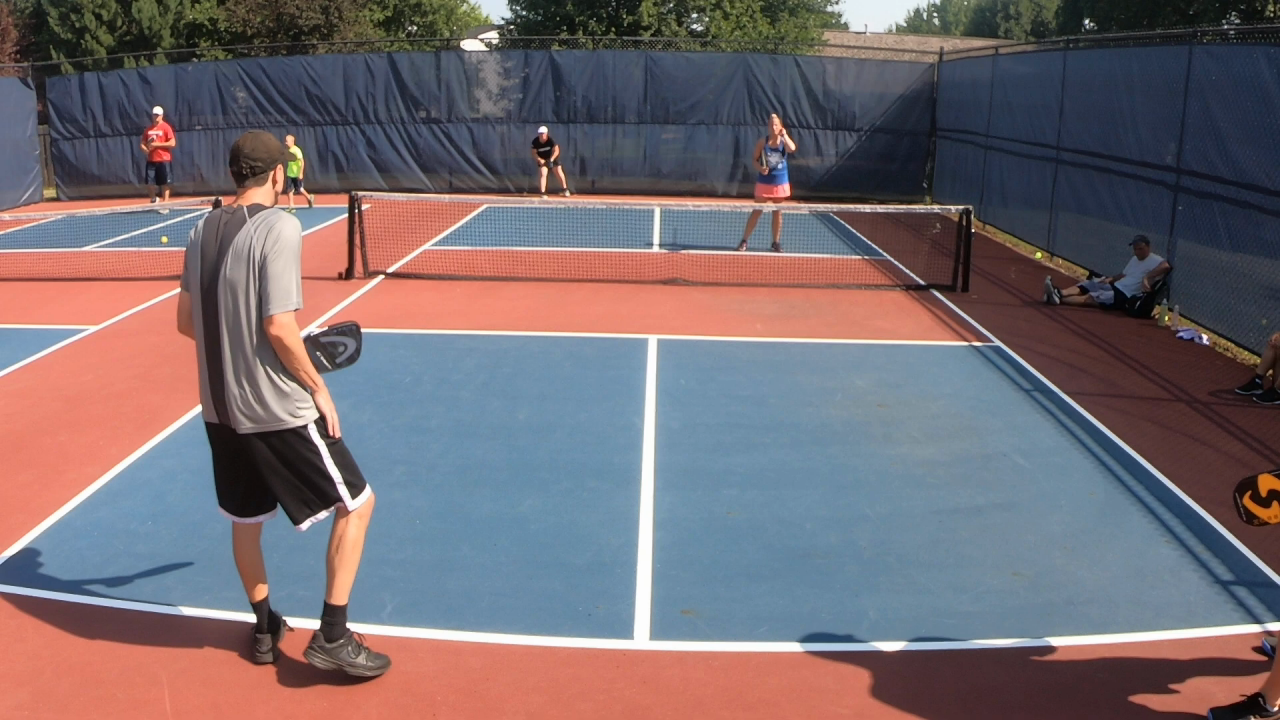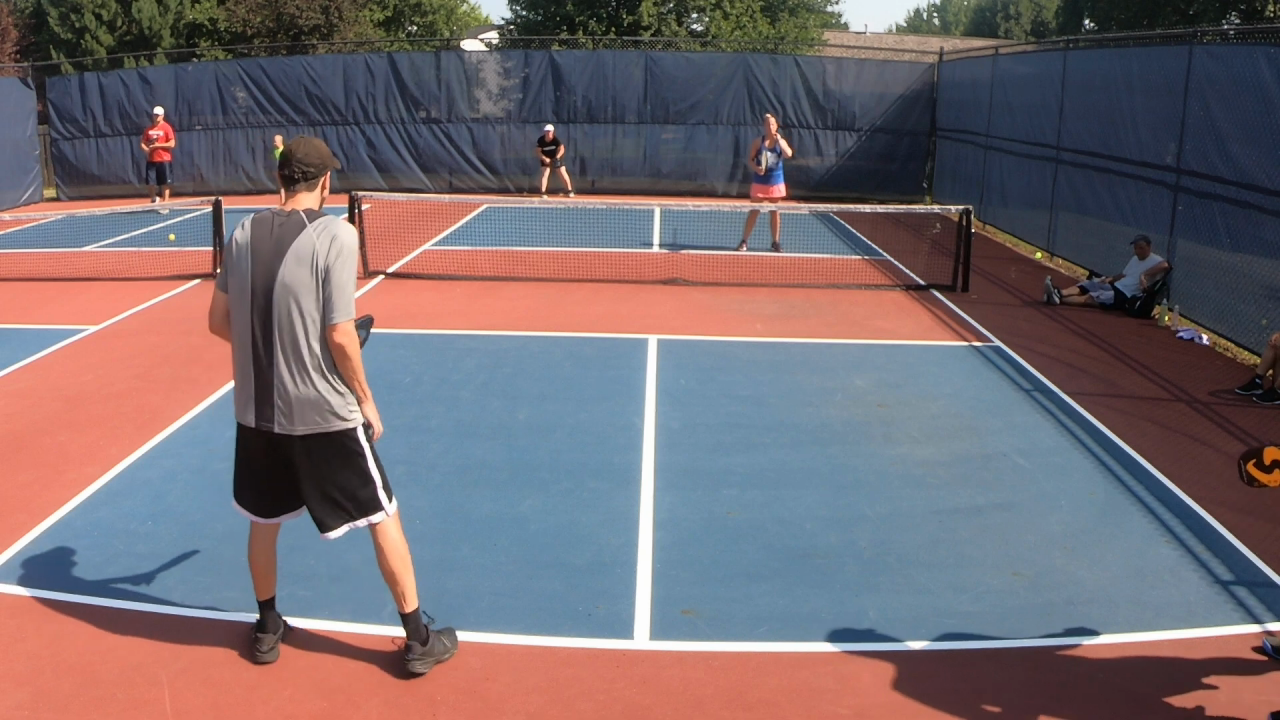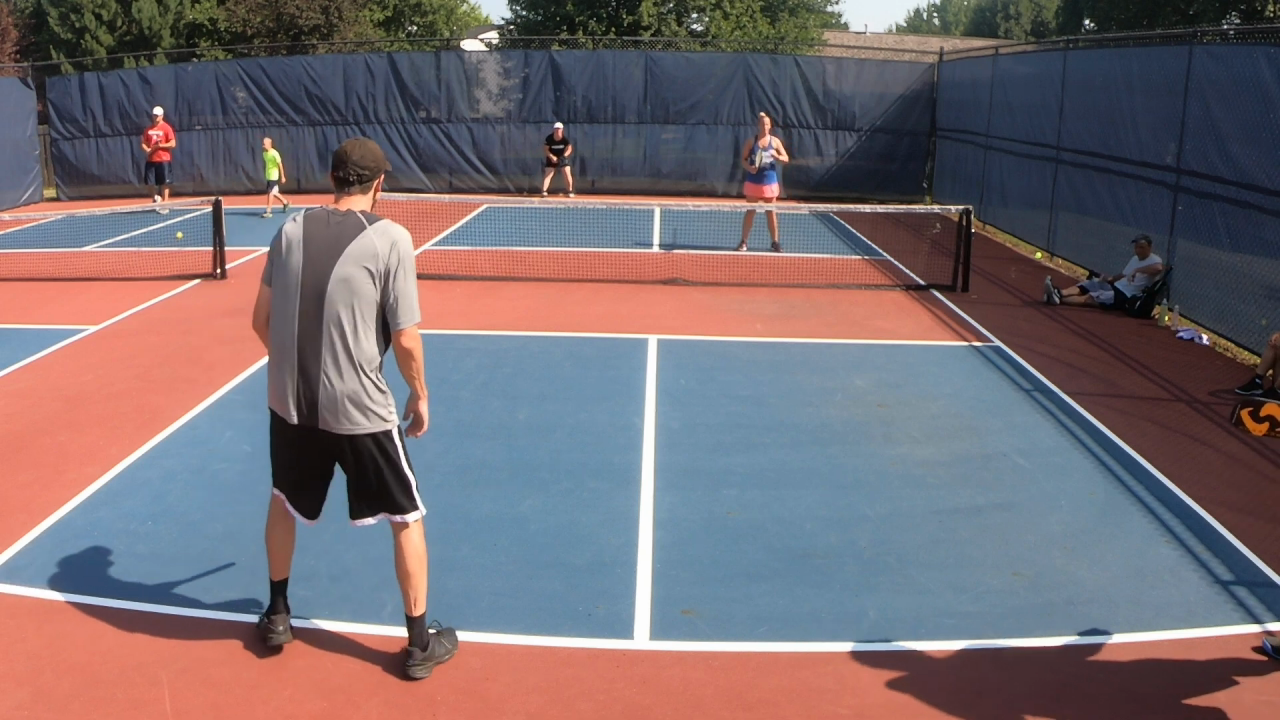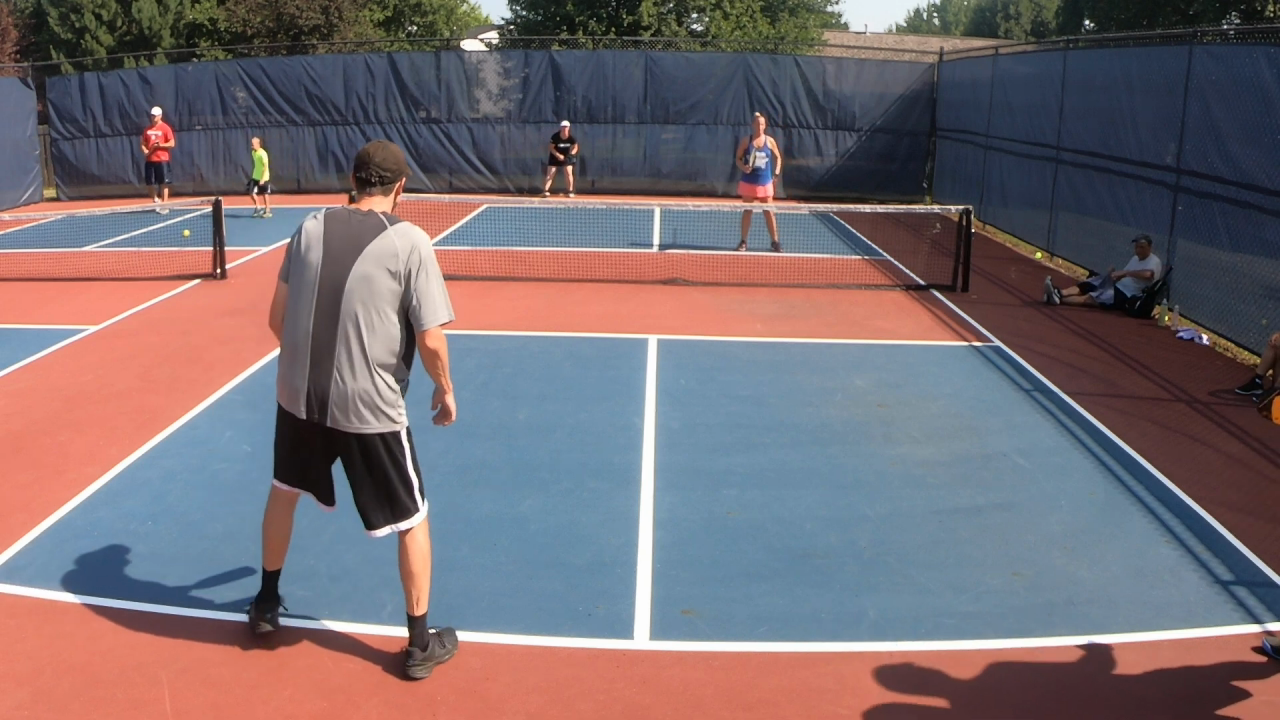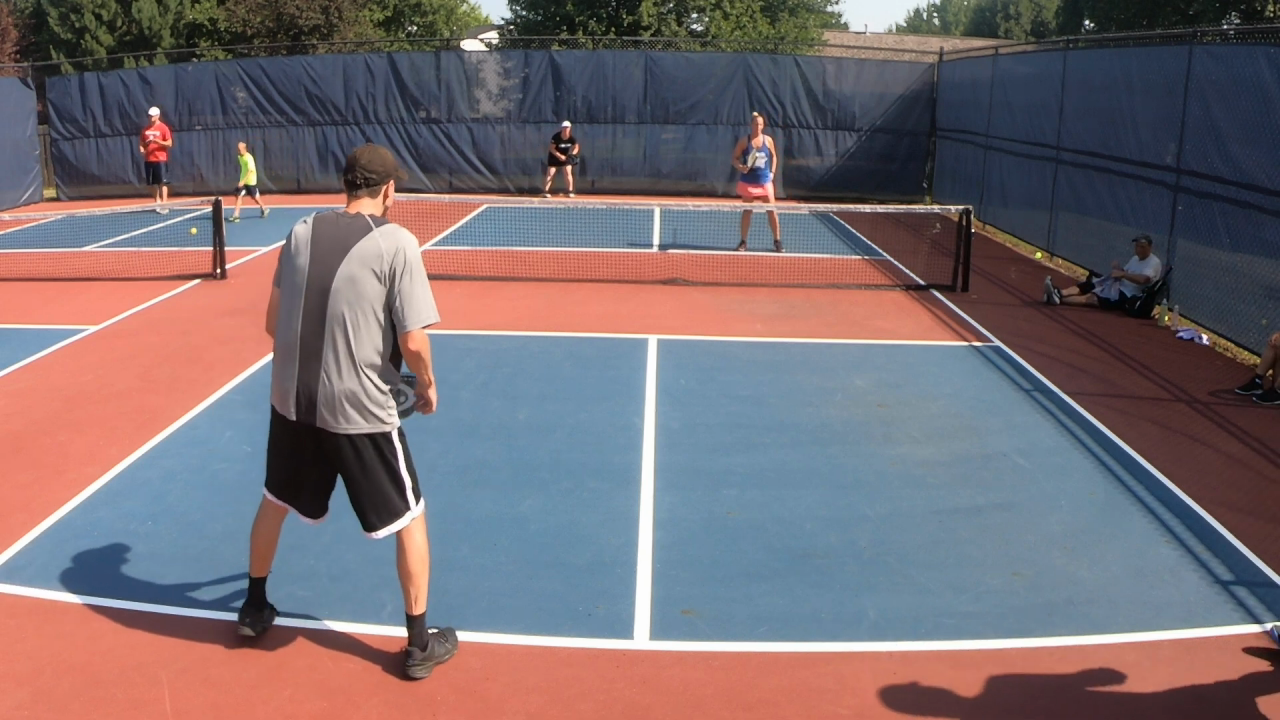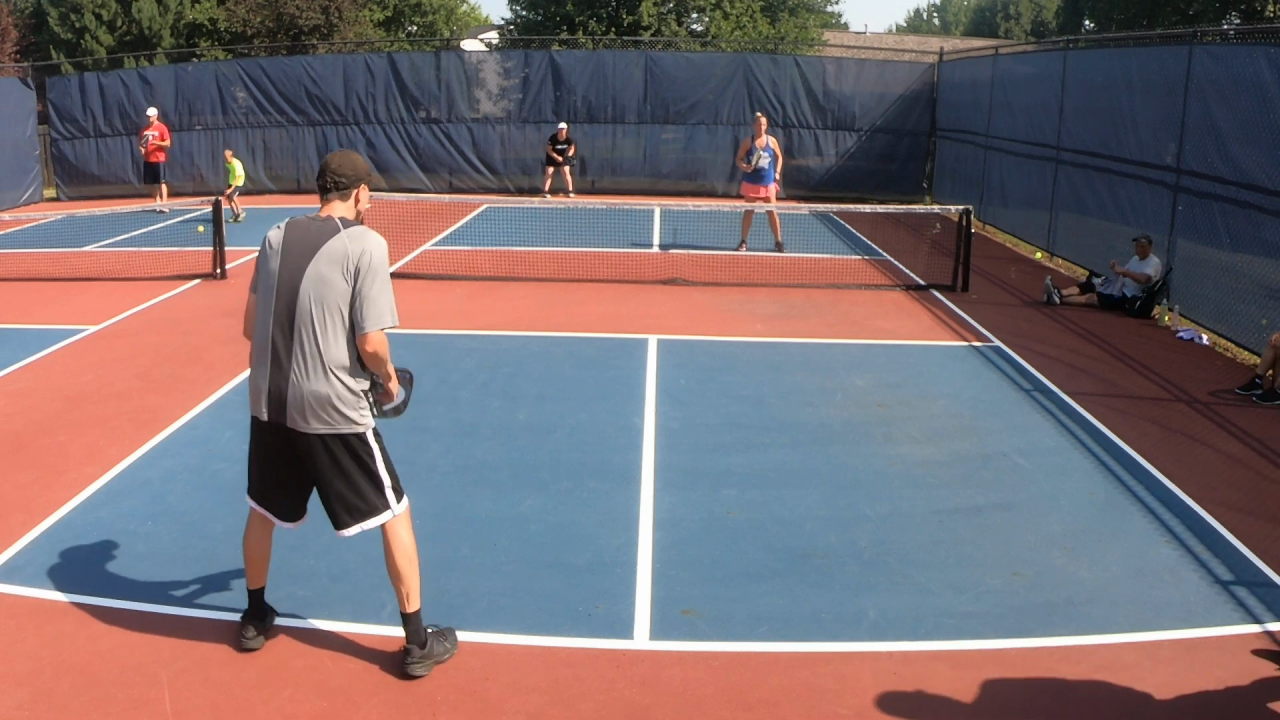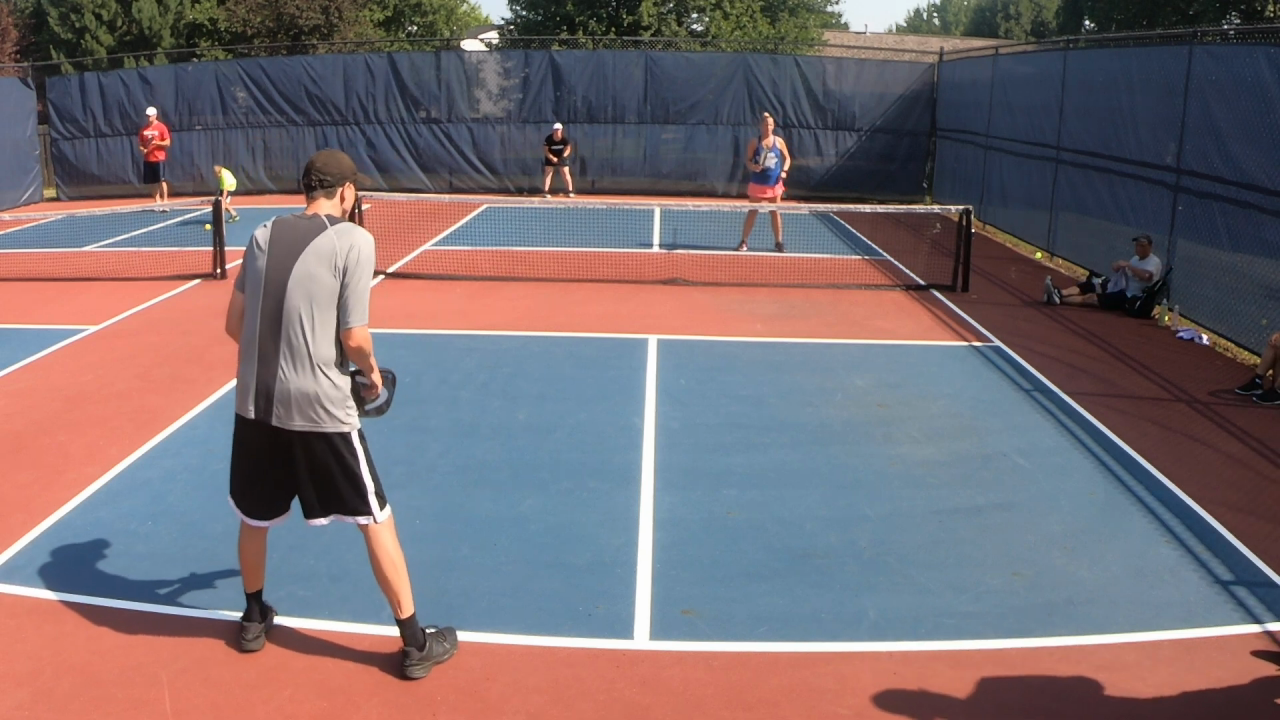
dt=0.2s
person 1, frame 1
left shoulder: (203, 229)
right shoulder: (279, 227)
left elbow: (187, 322)
right elbow: (278, 329)
right wrist: (319, 391)
left hip: (222, 406)
right hip: (278, 409)
left knee: (245, 516)
right knee: (355, 503)
left ankle: (266, 627)
right ankle: (333, 633)
person 1, frame 2
left shoulder: (244, 233)
right shoulder: (335, 234)
left elbow: (218, 322)
right elbow: (339, 338)
right wrist: (365, 398)
left hip: (256, 405)
right hip: (322, 410)
left knee: (263, 517)
right knee: (383, 515)
left ankle: (267, 628)
right ankle: (419, 639)
person 1, frame 3
left shoulder: (291, 229)
right shoulder: (390, 239)
left elbow: (260, 320)
right elbow: (405, 340)
right wrist: (420, 395)
left hip: (289, 399)
right hip: (361, 408)
left knee: (285, 501)
right knee: (407, 518)
left ankle: (276, 613)
right ankle: (419, 643)
person 1, frame 4
left shoulder: (309, 228)
right shoulder: (410, 242)
left elbow: (277, 318)
right elbow: (430, 339)
right wrist: (445, 391)
left hip: (299, 396)
right hip: (371, 406)
left knee: (284, 490)
right knee: (412, 520)
left ankle: (266, 600)
right ankle: (420, 643)
person 1, frame 5
left shoulder: (301, 233)
right shoulder: (396, 243)
left elbow: (273, 322)
right elbow: (413, 342)
right wrist: (427, 386)
left hip: (293, 399)
right hip: (362, 409)
left knee: (274, 501)
right knee: (410, 518)
left ankle: (254, 606)
right ankle: (420, 643)
person 1, frame 6
left shoulder: (276, 236)
right shoulder: (366, 244)
left elbow: (250, 326)
right elbow: (370, 344)
right wrist: (388, 379)
left hip: (270, 402)
right hip: (335, 408)
left knee: (263, 509)
right knee: (394, 515)
left ankle: (255, 616)
right ankle: (417, 641)
person 1, frame 7
left shoulder: (263, 235)
right shoulder: (353, 241)
left elbow: (234, 323)
right elbow: (354, 339)
right wrist: (371, 371)
left hip: (256, 401)
right hip: (320, 407)
left knee: (255, 514)
right knee: (376, 519)
left ankle: (254, 617)
right ankle: (415, 642)
